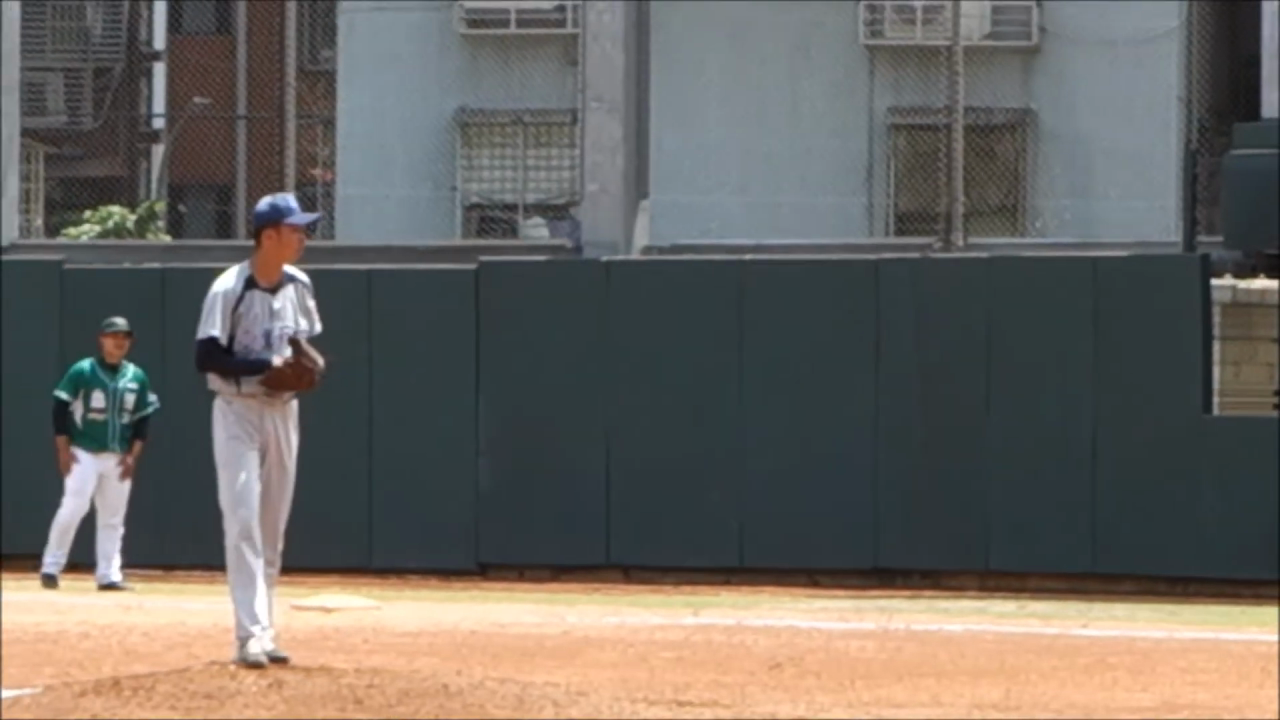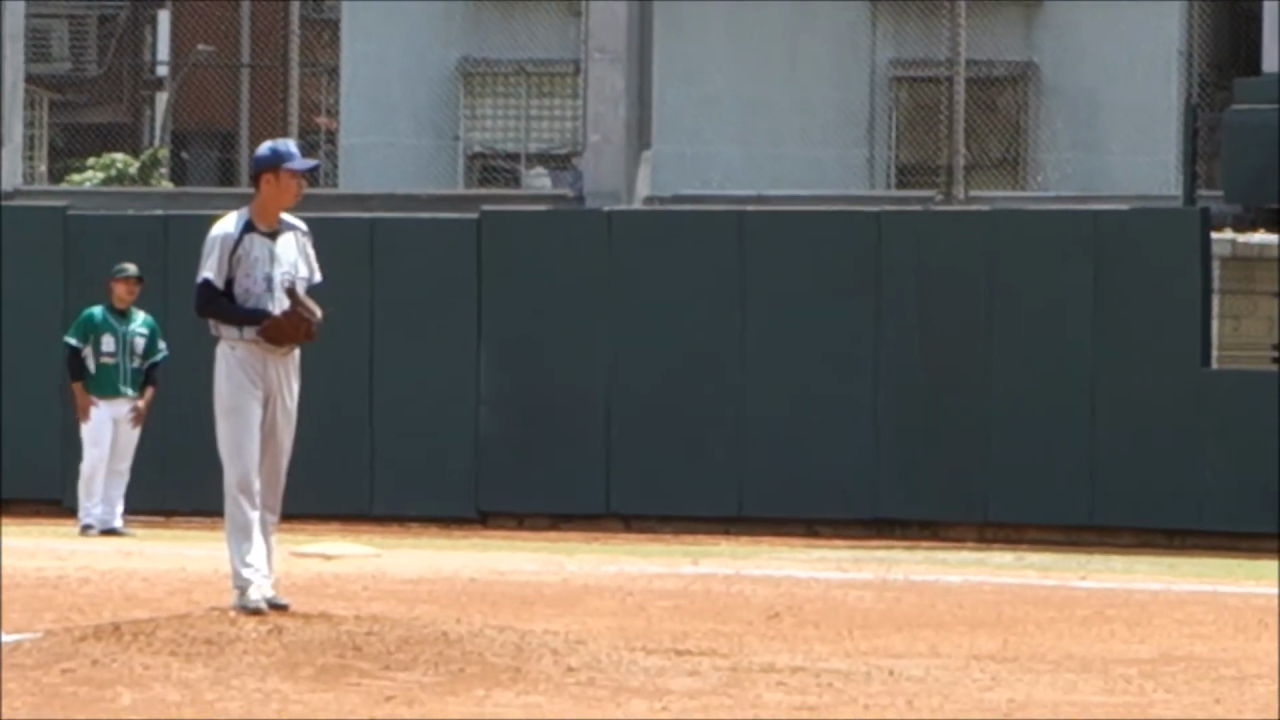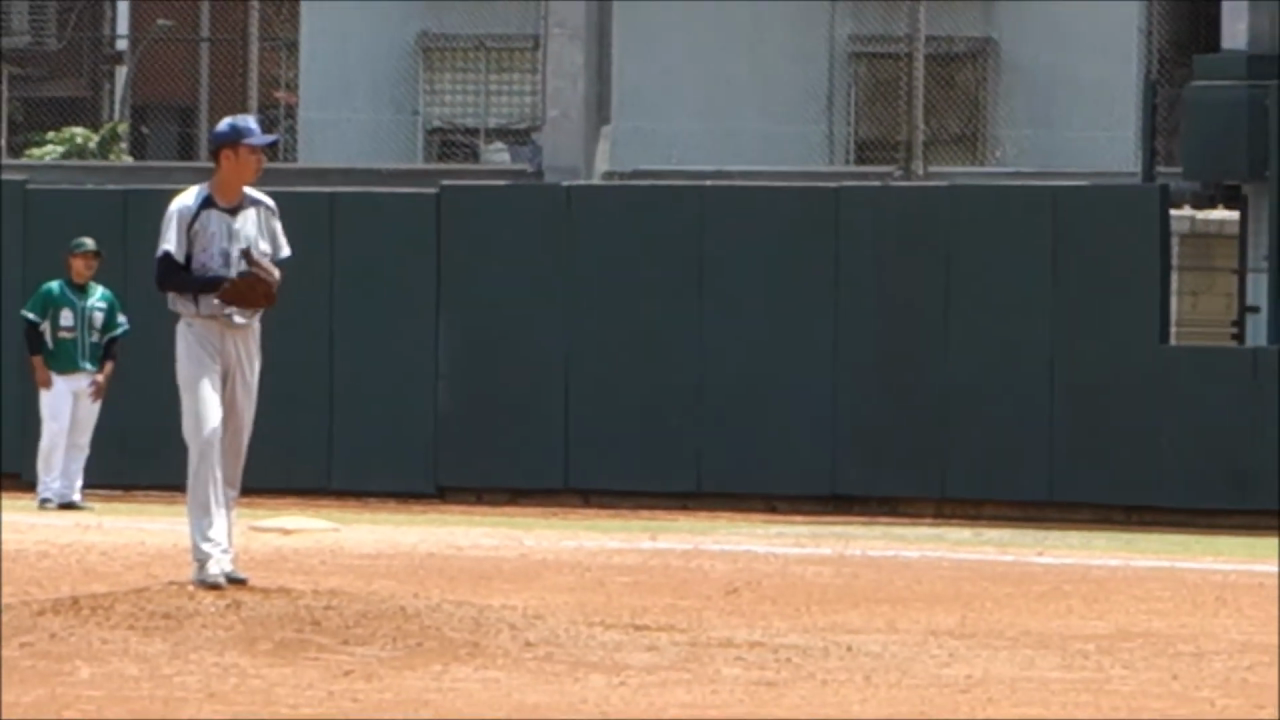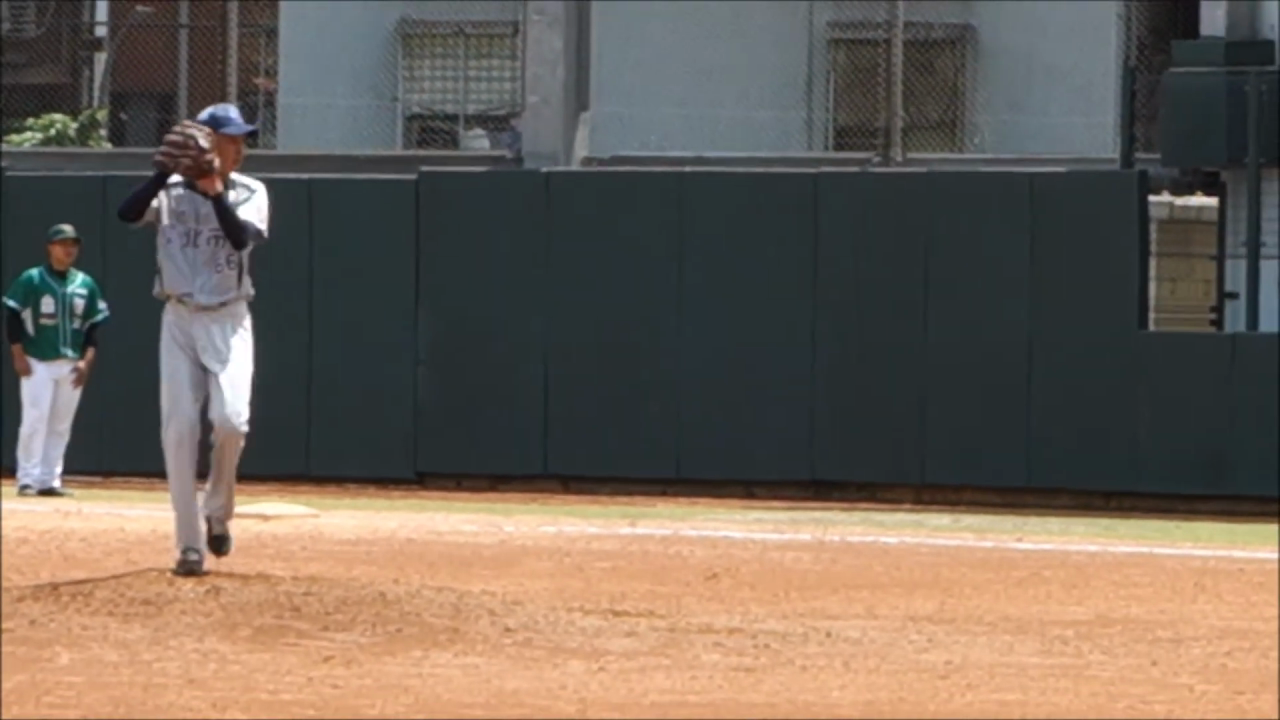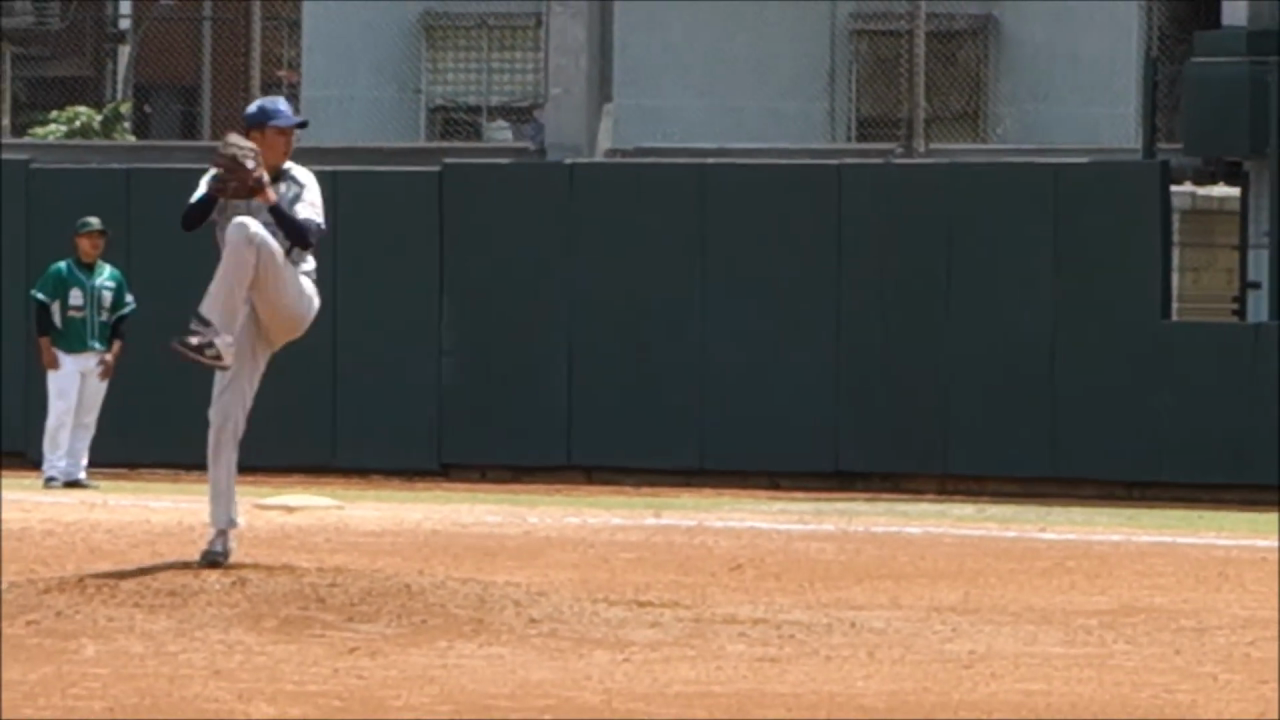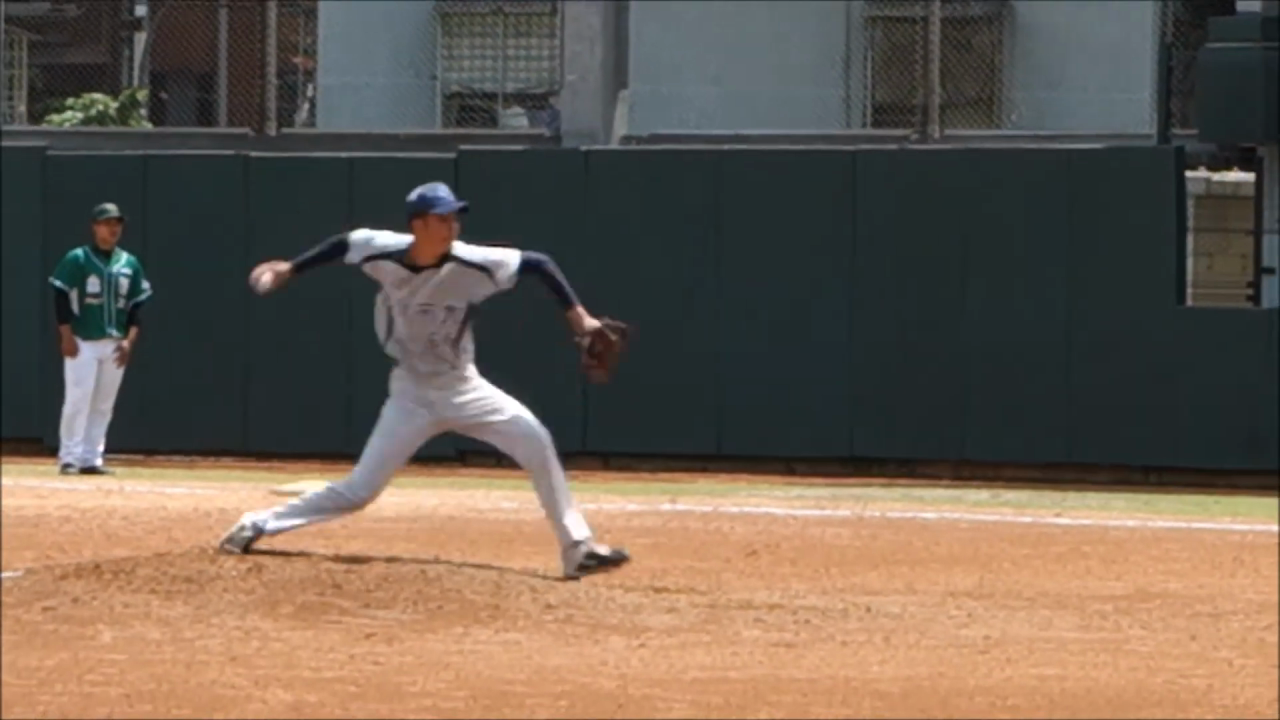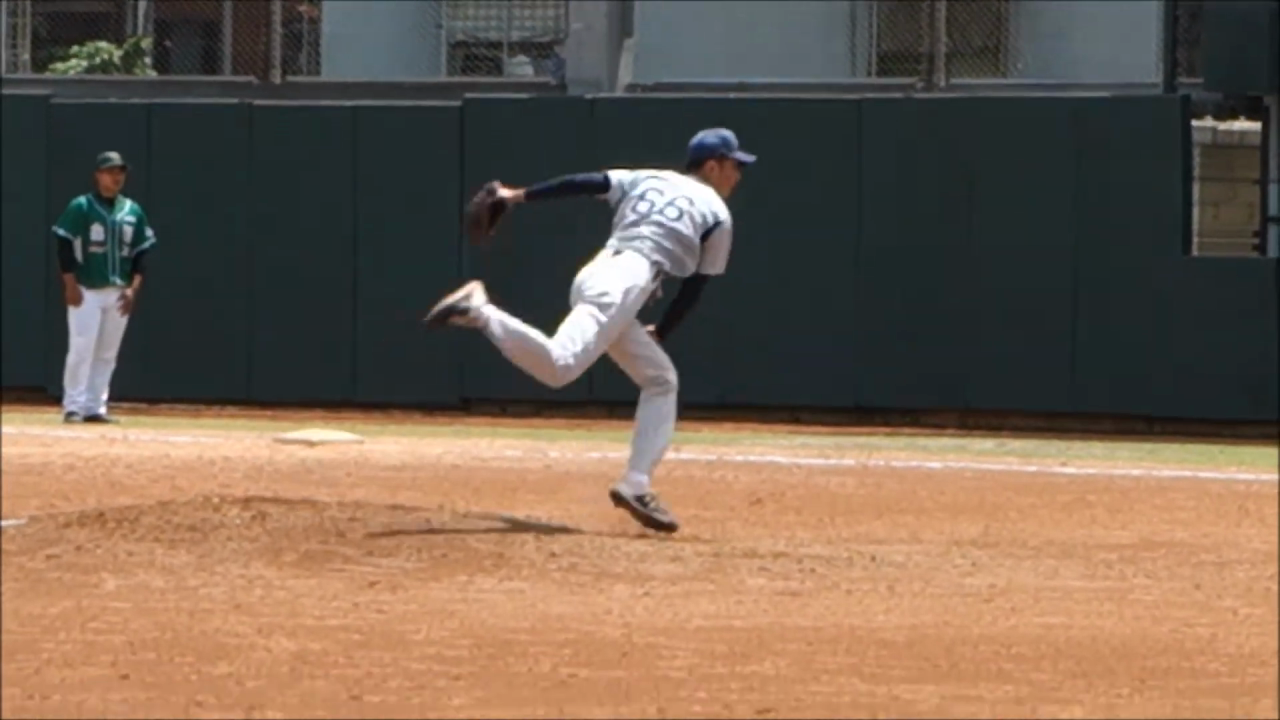
dt=0.5s
person 1, frame 1
left shoulder: (299, 285)
right shoulder: (228, 289)
right elbow: (206, 358)
right wrist: (265, 366)
left hip: (283, 412)
right hip: (237, 412)
left knee: (272, 529)
right knee: (244, 523)
left ankle: (263, 631)
right ankle: (251, 634)
person 1, frame 2
left shoulder: (298, 233)
right shoulder: (228, 233)
right elbow: (205, 303)
right wrist: (263, 317)
left hip: (286, 361)
right hip: (241, 359)
left knee: (274, 475)
right knee: (243, 473)
left ankle: (263, 580)
right ankle: (249, 583)
person 1, frame 3
left shoulder: (264, 209)
right shoulder: (187, 208)
right elbow: (165, 277)
right wrist: (221, 282)
left hip: (246, 336)
right hip: (201, 334)
left knee: (234, 449)
right knee: (205, 442)
left ankle: (221, 553)
right ankle: (208, 556)
person 1, frame 4
left shoulder: (250, 191)
right shoulder: (169, 190)
left elbow: (242, 238)
right elbow: (127, 213)
left wrist: (215, 190)
right wrist: (166, 169)
left hip: (229, 321)
right hip: (179, 319)
left knee: (231, 421)
right knee: (179, 430)
left ankle: (217, 511)
right ankle: (190, 544)
person 1, frame 5
left shoulder: (301, 181)
right shoulder: (222, 179)
left elbow: (307, 237)
right elbow: (189, 222)
left wrist: (271, 201)
right wrist: (221, 185)
left hip: (293, 302)
right hip: (247, 309)
left knee: (245, 230)
right knee: (225, 417)
left ankle: (211, 335)
right ankle: (222, 532)
person 1, frame 6
left shoulder: (471, 262)
right shoulder: (385, 253)
left elbow: (539, 262)
right elbow: (345, 243)
left wrist: (575, 311)
right wrist: (289, 269)
left hip: (463, 387)
right hip: (413, 390)
left knee: (532, 437)
right knee: (362, 485)
left ankle: (578, 548)
right ankle: (260, 524)
person 1, frame 7
left shoulder: (648, 179)
right shoulder: (717, 214)
left elbow: (591, 181)
right elbow: (695, 288)
left wrist: (521, 195)
right wrist: (660, 332)
left hip: (595, 276)
right hip: (621, 285)
left knee: (662, 382)
right knee: (558, 364)
left ankle: (637, 486)
right ankle: (479, 311)
person 2, frame 1
left shoulder: (137, 377)
right shoulder: (82, 370)
left elbow: (143, 419)
right elbow: (60, 410)
left wrist: (133, 455)
right wrist: (63, 450)
left hip: (118, 458)
right hip: (83, 454)
left knee: (113, 518)
right knee: (72, 509)
left ankle: (109, 575)
right ankle: (51, 566)
person 2, frame 2
left shoulder: (147, 323)
right shoulder: (92, 316)
left elbow: (153, 365)
right elbow: (74, 356)
left wrist: (146, 400)
right wrist: (80, 395)
left hip: (131, 404)
right hip: (97, 401)
left knee: (121, 465)
right knee: (95, 460)
left ankle: (111, 520)
right ankle: (89, 519)
person 2, frame 3
left shoulder: (106, 298)
right shoulder: (51, 292)
left elbow: (113, 340)
right elbow: (32, 329)
left wrist: (105, 374)
right wrist: (39, 368)
left hip: (90, 379)
right hip: (56, 376)
left knee: (81, 440)
right knee: (54, 435)
left ankle: (69, 494)
right ankle: (47, 493)
person 2, frame 4
left shoulder: (86, 284)
right shoulder: (31, 279)
left elbow: (93, 326)
right elbow: (13, 317)
left wrist: (87, 360)
right wrist: (19, 356)
left hip: (72, 365)
right hip: (37, 362)
left knee: (61, 426)
right knee: (34, 421)
left ankle: (49, 480)
right ankle: (27, 479)
person 2, frame 5
left shoulder: (114, 276)
right shoulder: (59, 271)
left elbow: (121, 319)
right elbow: (42, 310)
left wrist: (113, 353)
right wrist: (46, 349)
left hip: (98, 358)
right hip: (64, 355)
left knee: (87, 419)
right knee: (61, 414)
left ankle: (74, 472)
right ankle: (53, 471)
person 2, frame 6
left shoulder: (130, 263)
right shoulder: (77, 258)
left elbow: (137, 305)
right elbow: (61, 298)
left wrist: (130, 340)
right wrist: (66, 336)
left hip: (115, 344)
right hip: (82, 341)
left knee: (103, 405)
right knee: (77, 400)
left ankle: (91, 458)
right ankle: (69, 457)
person 2, frame 7
left shoulder: (134, 211)
right shoulder: (80, 206)
left elbow: (141, 253)
right elbow: (64, 246)
left wrist: (133, 288)
right wrist: (70, 285)
left hip: (118, 293)
right hip: (86, 290)
left knee: (107, 354)
right knee: (81, 349)
left ankle: (95, 406)
right ankle: (73, 406)
